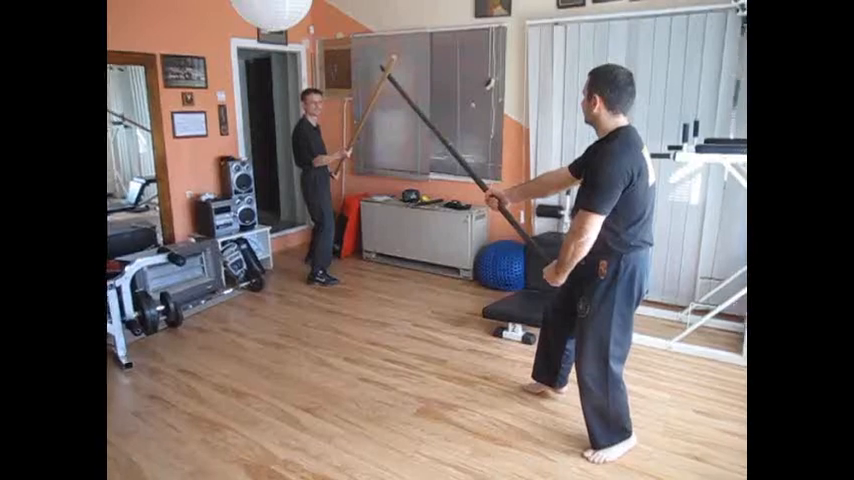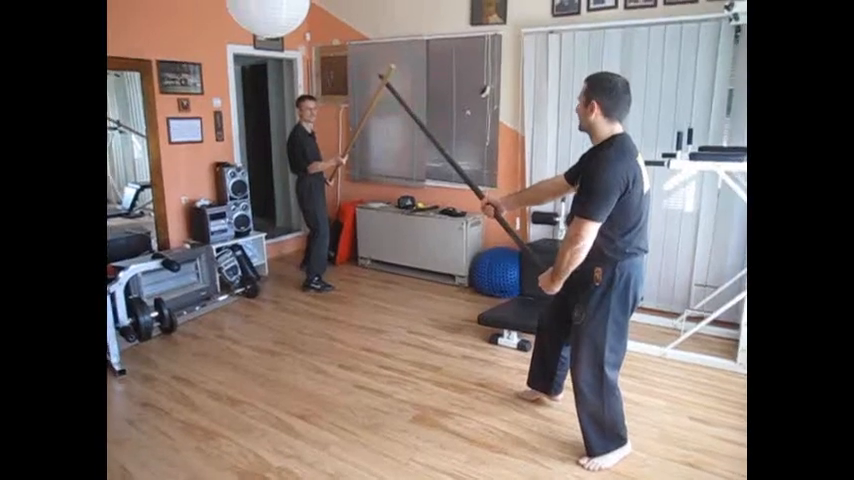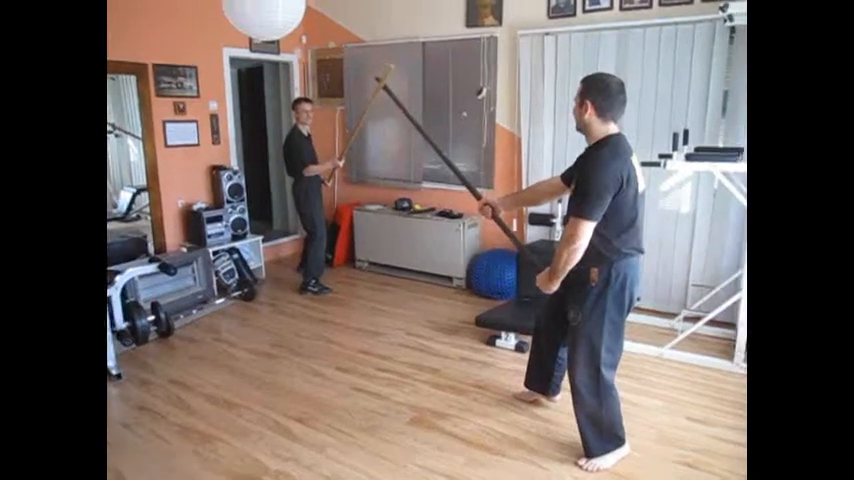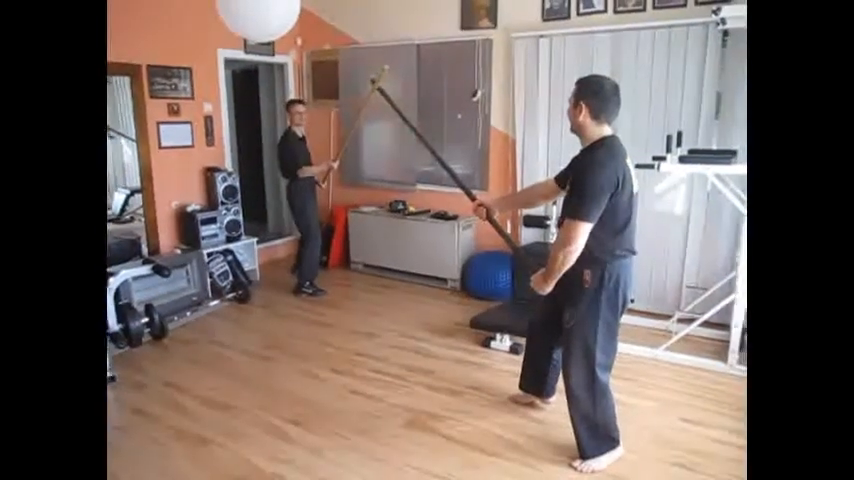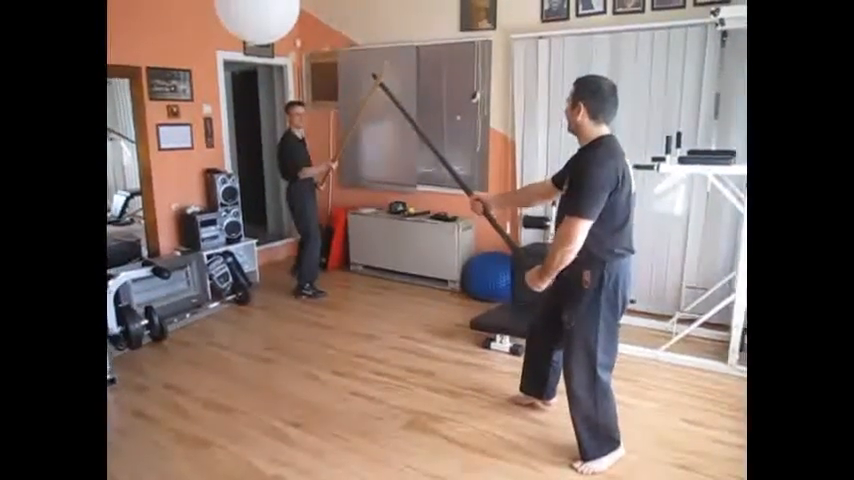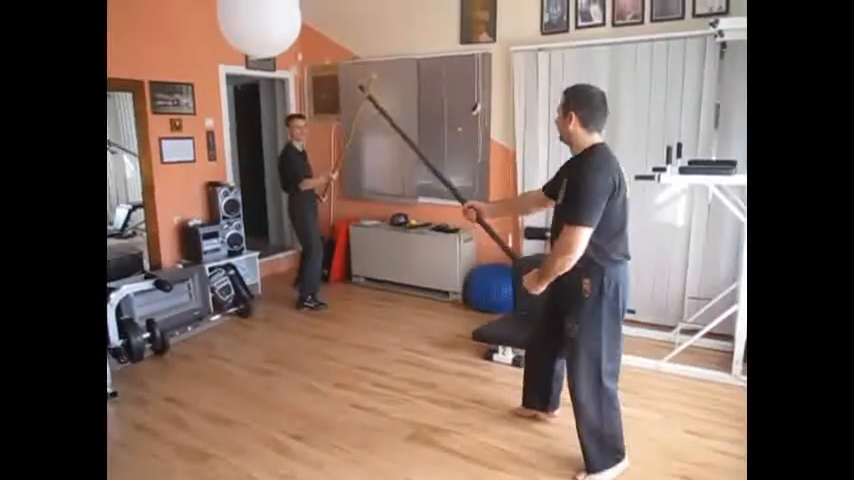
dt=0.5s
person 1, frame 1
left shoulder: (614, 156)
right shoulder: (615, 144)
left elbow: (584, 231)
right elbow: (561, 178)
left wrist: (559, 270)
right wrist: (511, 195)
left hip: (617, 267)
right hip: (603, 259)
left knee: (597, 354)
right knee: (558, 316)
left ankle: (615, 436)
right ankle: (551, 379)
person 1, frame 2
left shoulder: (610, 163)
right shoulder: (608, 151)
left elbow: (579, 238)
right elbow: (556, 186)
left wrist: (555, 277)
right wrist: (507, 202)
left hip: (611, 273)
right hip: (598, 266)
left knee: (591, 361)
right knee: (553, 323)
left ankle: (610, 443)
right ankle: (546, 386)
person 1, frame 3
left shoulder: (604, 162)
right shoulder: (606, 151)
left elbow: (576, 238)
right elbow: (553, 187)
left wrist: (552, 277)
right wrist: (503, 203)
left hip: (607, 274)
right hip: (593, 267)
left knee: (589, 361)
right knee: (550, 324)
left ankle: (608, 444)
right ankle: (544, 387)
person 1, frame 4
left shoulder: (600, 164)
right shoulder: (597, 154)
left elbow: (572, 240)
right elbow: (548, 189)
left wrist: (547, 278)
right wrist: (498, 204)
left hip: (600, 275)
right hip: (586, 269)
left knee: (584, 363)
right knee: (544, 327)
left ankle: (602, 446)
right ankle: (538, 389)
person 1, frame 5
left shoulder: (599, 162)
right shoulder: (593, 154)
left elbow: (571, 237)
right elbow: (546, 190)
left wrist: (544, 274)
right wrist: (494, 200)
left hip: (599, 275)
right hip: (582, 269)
left knee: (585, 363)
right knee: (544, 329)
left ankle: (603, 447)
right ankle: (539, 391)
person 1, frame 6
left shoulder: (596, 169)
right shoulder: (578, 164)
left elbow: (572, 246)
right elbow: (538, 199)
left wrist: (540, 278)
right wrist: (487, 209)
left hip: (597, 282)
right hip: (574, 278)
left knee: (590, 372)
right knee: (543, 341)
right ankle: (541, 403)
person 2, frame 1
left shoulder: (313, 126)
right shoulder: (303, 129)
right elbow: (315, 160)
left wrist: (328, 168)
right wrist: (338, 156)
left hip: (319, 178)
right hip: (313, 180)
left knee: (321, 221)
right knee: (326, 224)
left ankle: (313, 255)
right ankle: (317, 272)
person 2, frame 2
left shoulder: (309, 133)
right shoulder: (298, 135)
right elbow: (310, 167)
left wrist: (323, 175)
right wrist: (333, 162)
left hip: (314, 185)
right hip: (308, 186)
left knee: (316, 228)
right knee: (321, 231)
left ankle: (308, 261)
right ankle: (312, 279)
person 2, frame 3
left shoulder: (305, 135)
right shoulder: (294, 139)
right elbow: (305, 170)
left wrist: (321, 175)
right wrist: (330, 165)
left hip: (311, 188)
right hip: (305, 189)
left knee: (314, 231)
right knee: (318, 234)
left ankle: (305, 265)
right ankle: (310, 281)
person 2, frame 4
left shoulder: (300, 137)
right shoulder: (288, 140)
right elbow: (300, 171)
left wrist: (315, 176)
right wrist: (324, 167)
left hip: (306, 190)
right hip: (299, 191)
left knee: (308, 233)
right knee: (313, 236)
left ankle: (300, 266)
right ankle: (304, 283)
person 2, frame 5
left shoulder: (299, 139)
right shoulder: (288, 142)
right elbow: (300, 172)
left wrist: (315, 179)
right wrist: (324, 167)
left hip: (305, 191)
right hip: (299, 193)
left knee: (308, 235)
right knee: (313, 238)
left ankle: (300, 268)
right ankle: (304, 285)
person 2, frame 6
left shoulder: (300, 151)
right shoulder: (289, 154)
right elbow: (302, 184)
left wrist: (316, 192)
right wrist: (325, 178)
left hip: (307, 203)
right hip: (300, 205)
left knee: (309, 247)
right knee: (314, 250)
left ankle: (302, 281)
right ankle: (306, 297)
